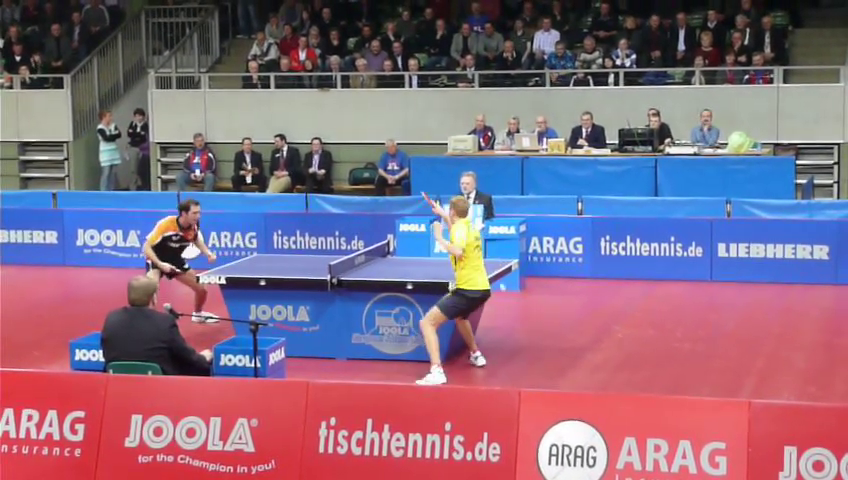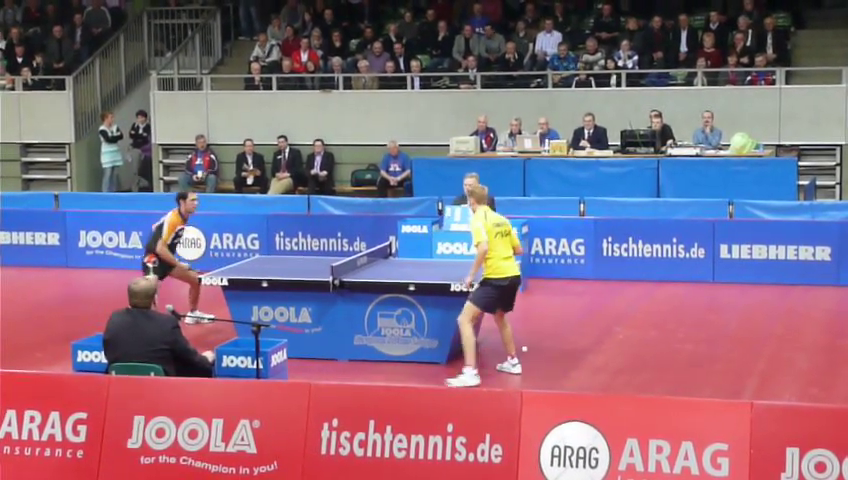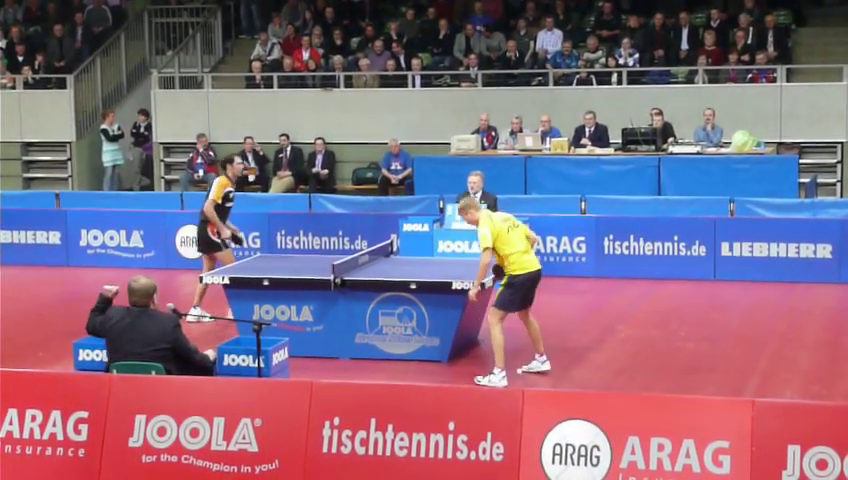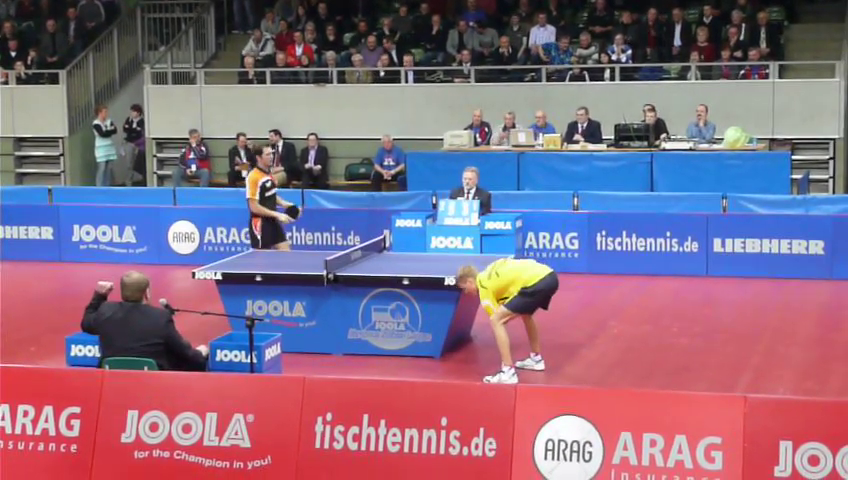
dt=0.5s
person 1, frame 1
left shoulder: (459, 229)
right shoulder: (471, 229)
left elbow: (458, 252)
left wrist: (439, 238)
right wrist: (443, 215)
left hip: (468, 290)
right hip: (483, 290)
left knee: (427, 323)
right knee: (460, 316)
left ankle: (436, 371)
right ankle: (476, 355)
person 1, frame 2
left shoulder: (478, 219)
right shoulder: (502, 219)
left elbow: (483, 247)
right elbow: (518, 250)
left wrist: (471, 274)
left hip: (495, 278)
right hip: (512, 276)
left knee: (464, 320)
right knee: (500, 318)
left ankle: (470, 372)
right ankle: (512, 362)
person 1, frame 3
left shoulder: (484, 225)
right shoulder: (505, 216)
left elbow: (487, 259)
right elbow: (533, 238)
left wrist: (476, 286)
left hip: (518, 274)
right hip: (534, 269)
left knee: (494, 320)
right knee: (524, 314)
left ankle: (499, 374)
right ankle: (541, 360)
person 1, frame 4
left shoulder: (484, 289)
right shoulder: (493, 269)
left elbow: (497, 319)
left hip: (537, 283)
right hip: (549, 276)
left knee: (496, 321)
right knee: (525, 313)
left ankle: (508, 372)
right ankle: (536, 358)
person 2, frame 1
left shoulder: (194, 225)
right shoulder: (165, 225)
left elbow: (196, 239)
right elbow: (146, 247)
left wrist: (207, 252)
right wrist: (160, 264)
left hip: (176, 260)
right hip: (156, 260)
left knee: (202, 289)
left ankle: (198, 314)
person 2, frame 2
left shoulder: (182, 217)
right shoulder: (173, 220)
left elbow: (156, 227)
right elbow: (160, 249)
right wrist: (178, 264)
left hip: (167, 259)
right hip: (153, 259)
left knee: (195, 280)
left ankle: (193, 313)
person 2, frame 3
left shoulder: (229, 184)
right shoulder: (221, 182)
right elbow: (207, 208)
left wrist: (230, 227)
right wrist: (222, 229)
left hip: (210, 231)
right hip: (210, 230)
left knee: (208, 273)
left ankle: (195, 310)
person 2, frame 4
left shoulder: (270, 173)
right shoulder: (253, 177)
right elbow: (254, 207)
left wrist: (285, 204)
right wrist: (277, 214)
left hip: (273, 222)
right hip: (260, 223)
person 3, frame 1
left shoulder: (112, 318)
right shoulder: (165, 321)
left elbow: (107, 354)
right elbow: (186, 356)
right wrist: (204, 358)
right knee: (204, 367)
person 3, frame 2
left shoulder: (115, 319)
right shoulder: (167, 323)
left elbow: (108, 353)
right elbow: (188, 356)
right wrist: (206, 360)
right knee: (206, 368)
person 3, frame 3
left shoulder: (113, 316)
right shoulder: (168, 322)
left elbow: (91, 326)
right elbow: (189, 355)
left wrist: (104, 298)
right wrist: (207, 358)
right knee: (206, 366)
person 3, frame 4
left shoulder: (106, 311)
right shoulder: (161, 317)
left elbow: (86, 324)
right elbow: (183, 351)
left wrist: (99, 295)
right wrist: (199, 354)
right knee: (199, 362)
